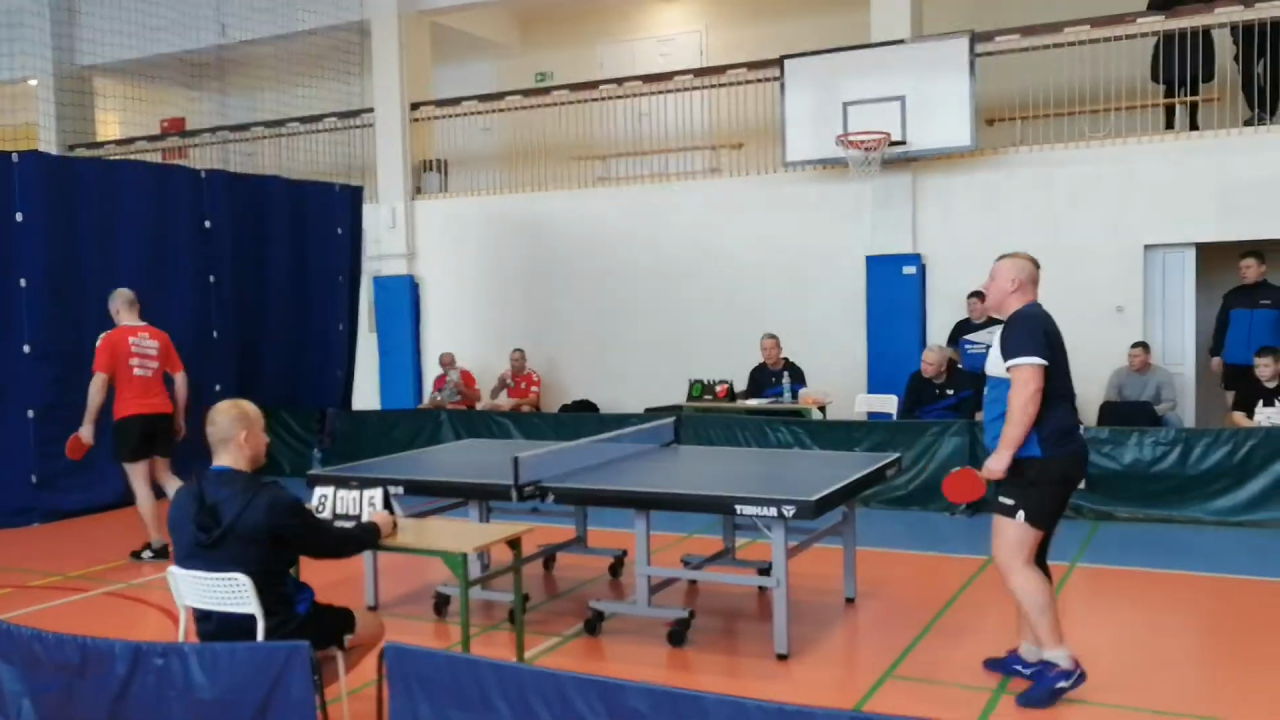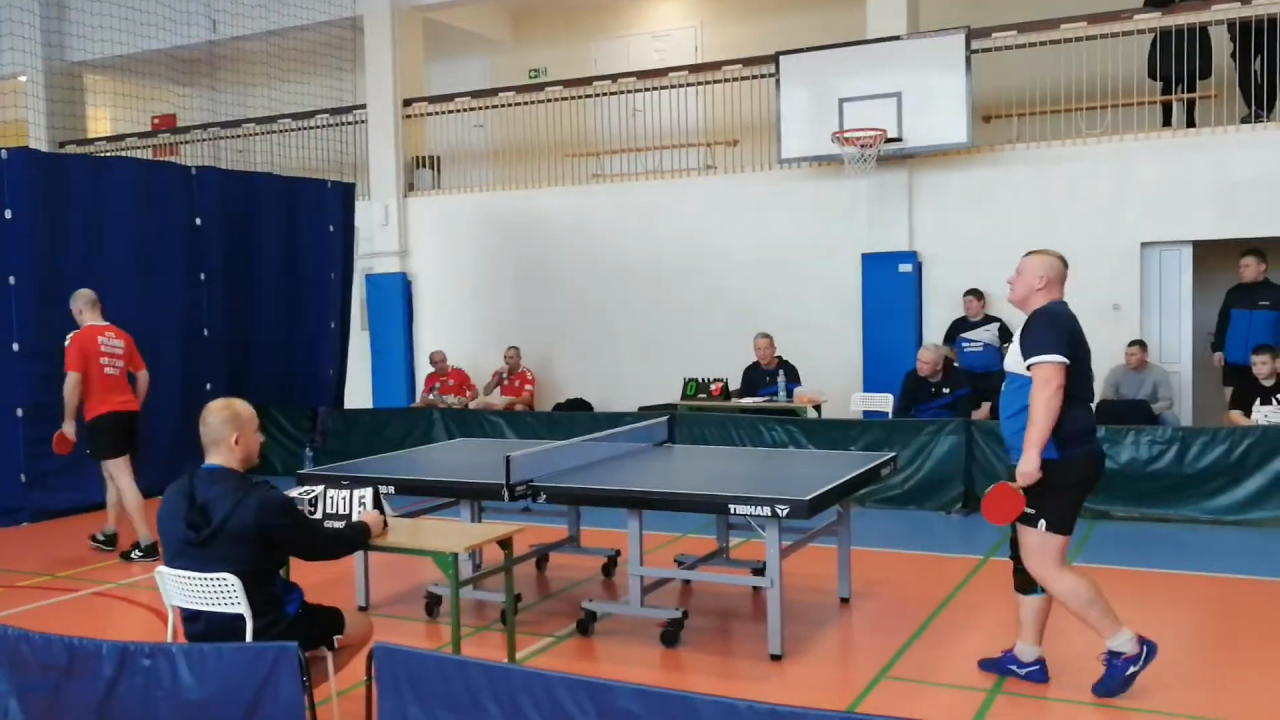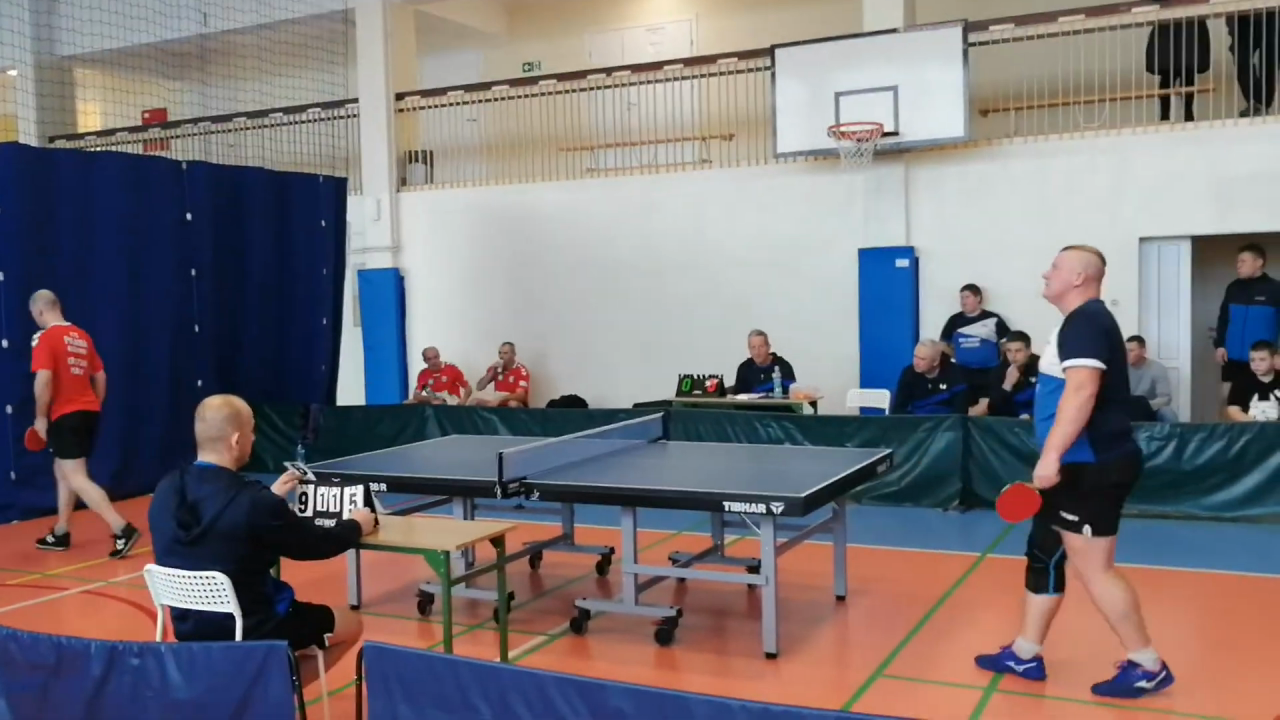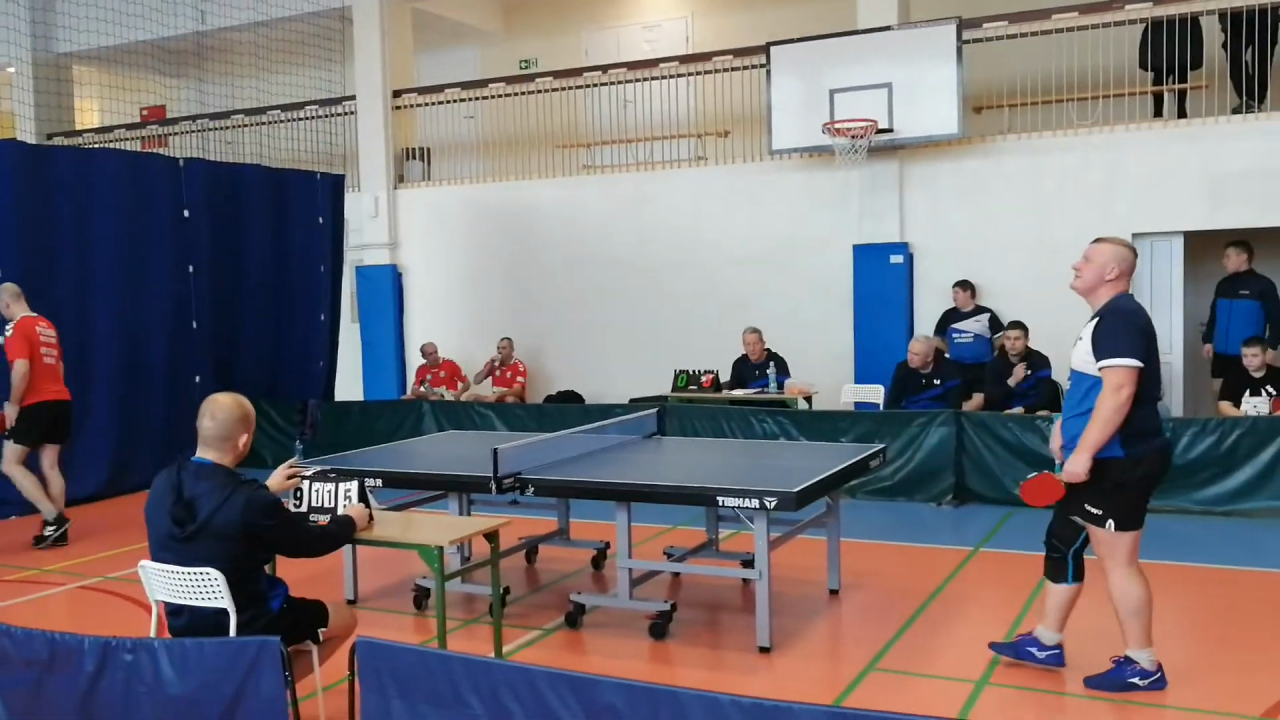
dt=0.2s
person 1, frame 1
left shoulder: (1024, 323)
right shoulder: (1031, 323)
left elbow: (1029, 389)
left wrist: (1004, 452)
right wrist: (1011, 454)
left hip: (1038, 462)
right hip: (1043, 459)
left knee: (1012, 560)
right knee: (1026, 558)
left ankle: (1060, 661)
right ankle: (1035, 654)
person 1, frame 2
left shoulder: (1045, 321)
right shoulder: (1052, 321)
left elbow: (1049, 385)
left wrist: (1030, 454)
left hip: (1056, 464)
right hip: (1054, 461)
left knee: (1042, 565)
right knee: (1028, 558)
left ankle: (1127, 648)
right ankle: (1026, 656)
person 1, frame 3
left shoulder: (1084, 322)
right shoulder: (1083, 322)
left elbow: (1081, 392)
left wrist: (1050, 455)
right wrist: (1054, 452)
left hip: (1092, 467)
right hip: (1082, 464)
left knee: (1094, 567)
right knee: (1043, 555)
left ankle: (1148, 667)
right ankle: (1025, 654)
person 1, frame 4
left shoulder: (1119, 319)
right shoulder: (1109, 318)
left elbow: (1120, 390)
left wrist: (1084, 452)
right wrist: (1066, 425)
left hip: (1119, 461)
right hip: (1105, 460)
left knee: (1116, 560)
right knee: (1061, 545)
left ankle: (1143, 665)
right ankle: (1045, 640)
person 2, frame 1
left shoulder: (184, 498)
right shoulder: (270, 502)
right elbow: (334, 542)
left wrist: (296, 520)
right wrist: (374, 527)
right hip: (269, 631)
right knee: (372, 627)
person 2, frame 2
left shoulder: (174, 496)
right shoulder: (261, 502)
right elbow: (323, 545)
right wrist: (364, 528)
right hip: (259, 631)
right knee: (360, 626)
person 2, frame 3
left shoulder: (167, 490)
right shoulder: (254, 503)
right elbow: (315, 545)
right wrist: (356, 526)
right hip: (249, 630)
right knee: (350, 624)
person 2, frame 4
left shoulder: (163, 484)
right shoulder: (251, 502)
right elbow: (311, 543)
right wrist: (350, 522)
left hip: (183, 622)
right hip: (242, 627)
right knee: (344, 618)
person 3, frame 1
left shoulder: (109, 339)
right shoulder: (161, 338)
left elbow: (99, 383)
right elbow: (180, 379)
left wrist: (88, 423)
right wrist: (179, 416)
left hip: (130, 418)
right hip: (161, 415)
left knee: (140, 483)
right knee: (165, 476)
left ankle: (157, 545)
person 3, frame 2
left shoulder: (77, 338)
right shoulder: (123, 337)
left elbow: (73, 382)
right elbow: (143, 375)
left wrist: (69, 420)
left hip: (102, 416)
right hip: (128, 413)
left knee: (123, 479)
right knee: (112, 475)
left ankle: (147, 544)
right ankle: (109, 534)
person 3, frame 3
left shoulder: (44, 338)
right shoulder: (83, 336)
left elbow: (44, 380)
right elbow: (100, 376)
left wrist: (40, 417)
left hip: (66, 416)
right hip: (88, 412)
left knee: (77, 481)
right knee: (62, 473)
left ankle: (123, 529)
right ankle: (60, 534)
person 3, frame 4
right shoulder: (48, 326)
left elbow: (22, 368)
left hip: (36, 405)
right hip: (61, 402)
right knee: (50, 467)
left ankle: (54, 518)
right ankle: (58, 529)
